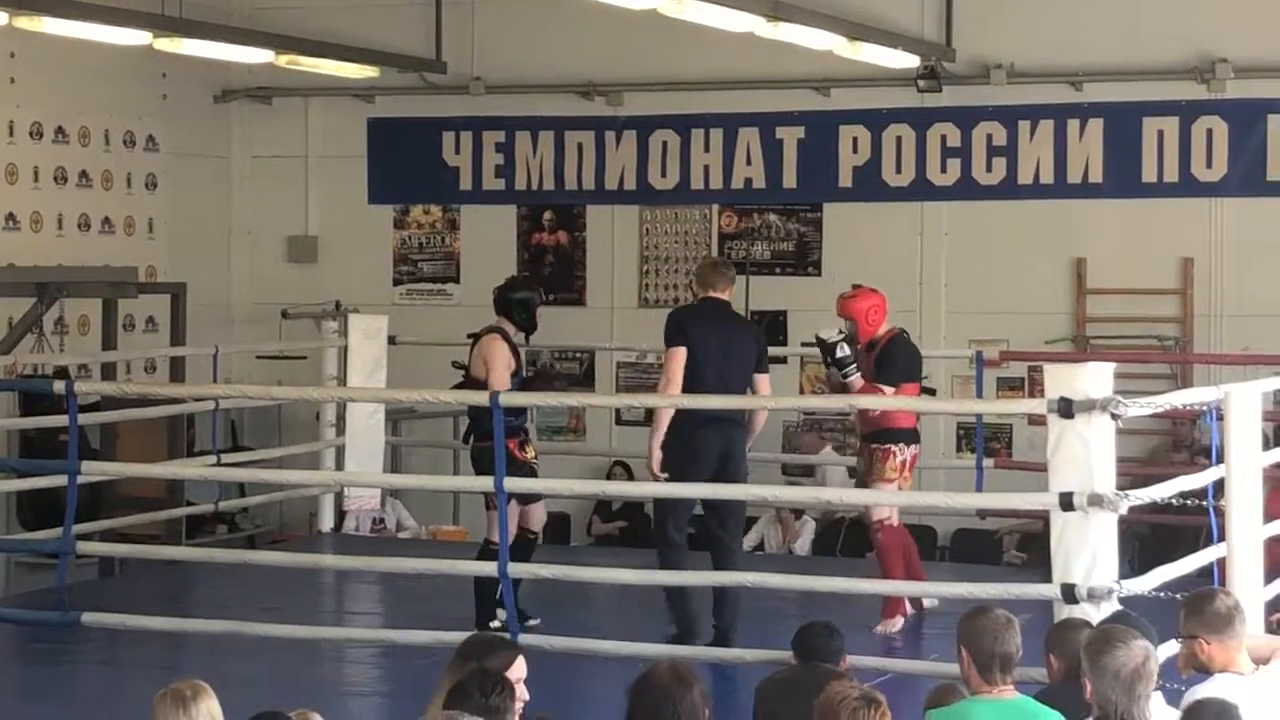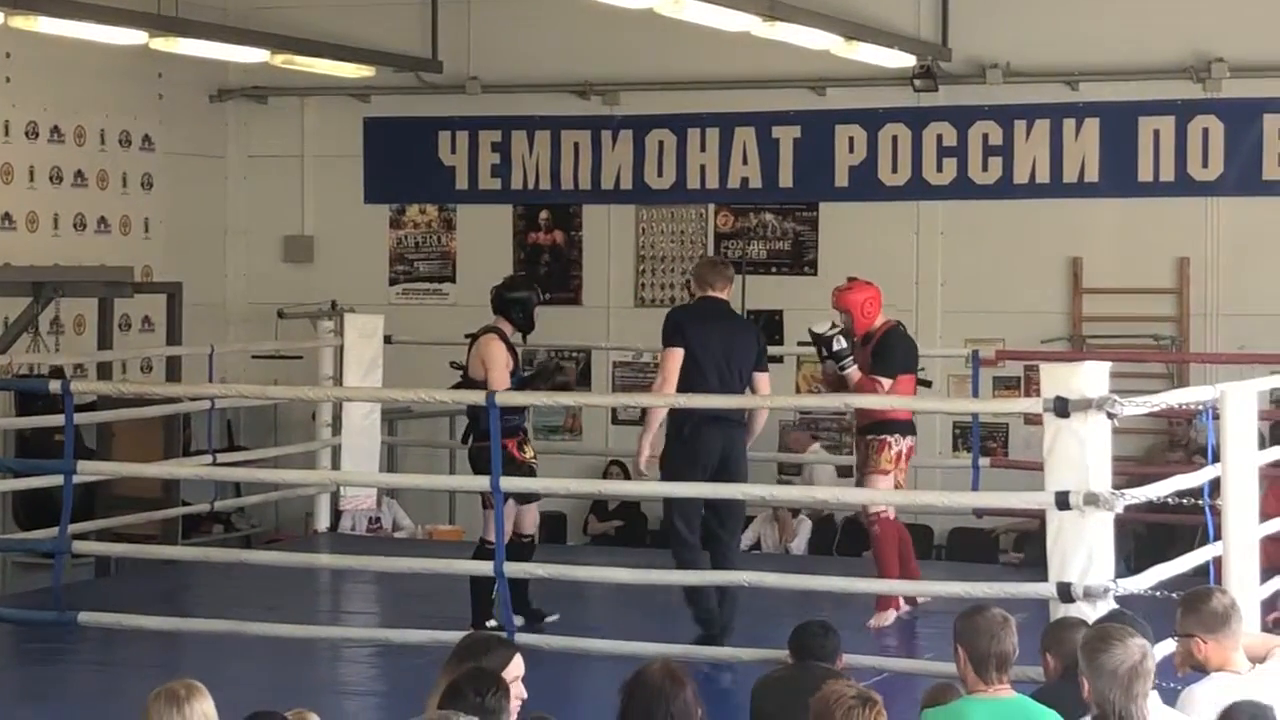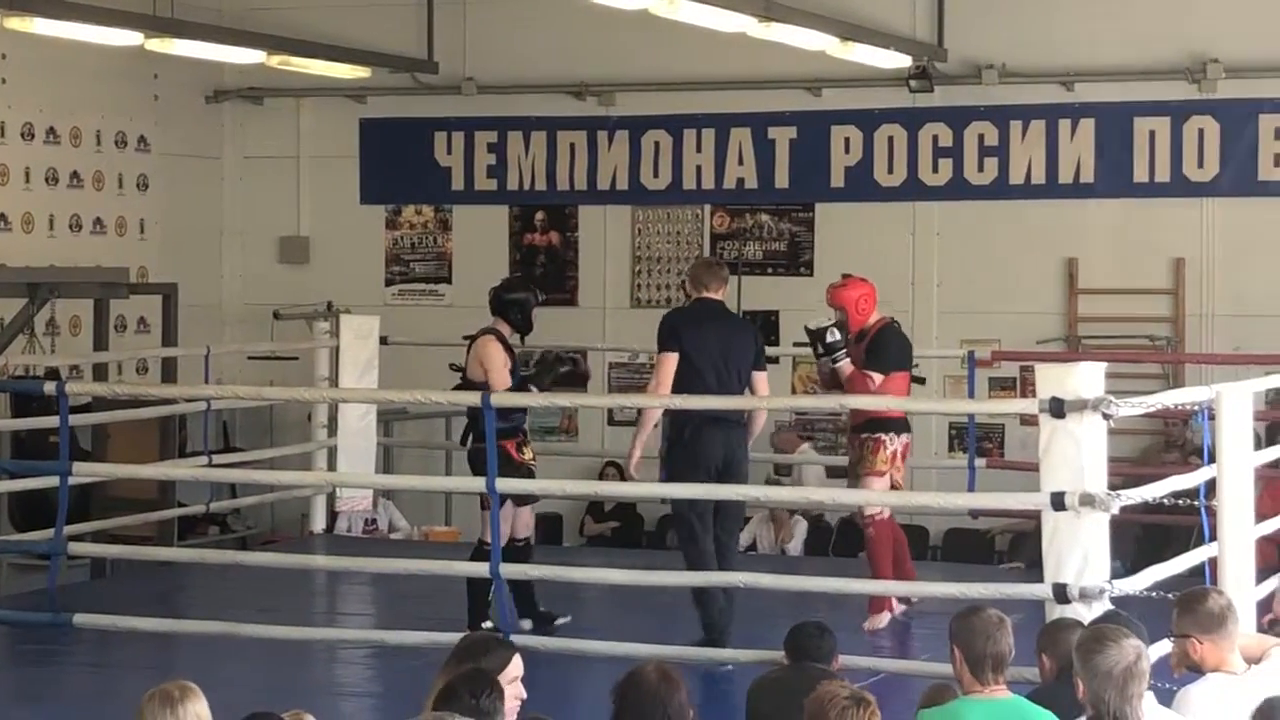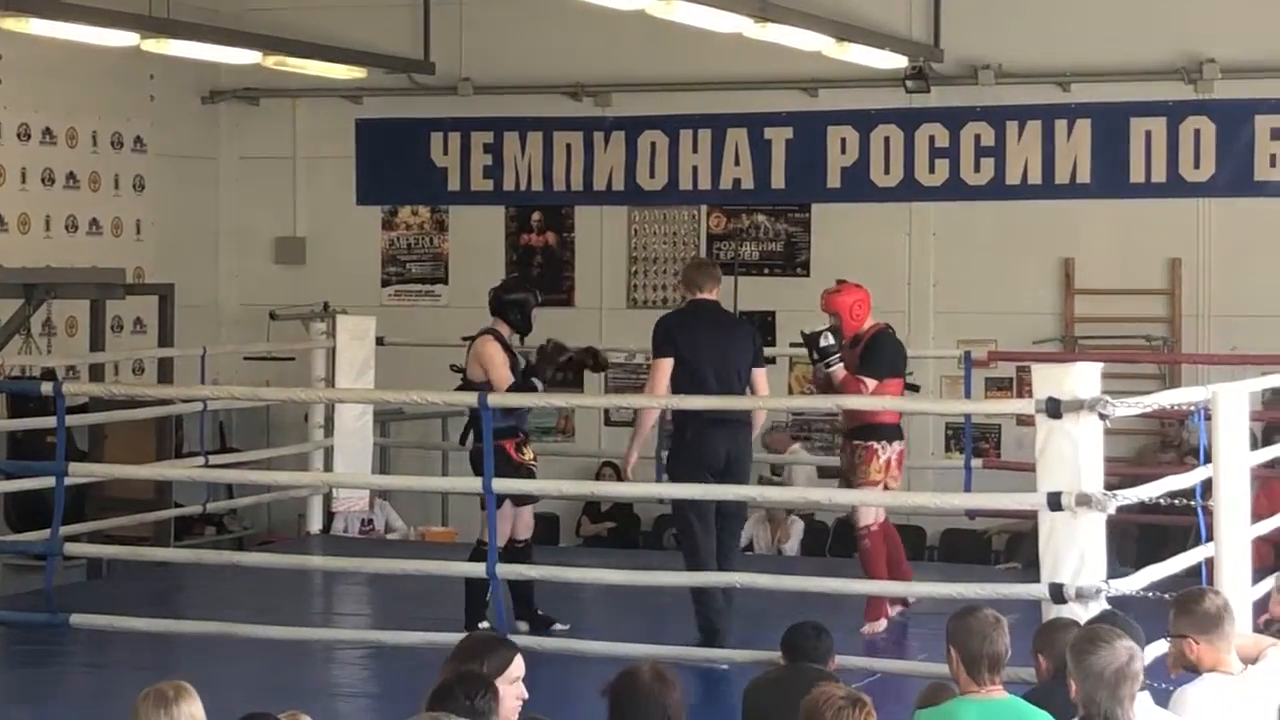
dt=0.1s
person 1, frame 1
left shoulder: (683, 318)
right shoulder: (750, 331)
left elbow: (672, 382)
right elbow: (762, 403)
left wrist: (655, 441)
left hip: (691, 434)
right hip: (731, 438)
left knee: (671, 531)
right knee: (726, 541)
left ankle: (686, 628)
right ankle: (725, 635)
person 1, frame 2
left shoulder: (681, 318)
right shoulder: (749, 330)
left elbow: (667, 383)
right elbow: (763, 403)
left wrist: (646, 439)
left hip: (692, 434)
right hip: (732, 438)
left knee: (684, 534)
right knee: (726, 539)
left ankle: (711, 626)
right ankle: (721, 633)
person 1, frame 3
left shoulder: (677, 321)
right shoulder: (747, 330)
left elbow: (661, 387)
right elbow: (762, 402)
left wrist: (637, 443)
left hip: (692, 437)
right hip: (733, 439)
left knee: (697, 539)
right knee: (725, 541)
left ankle: (717, 637)
right ankle: (720, 632)
person 1, frame 4
left shoulder: (672, 325)
right shoulder: (744, 329)
left elbow: (656, 392)
right elbow: (762, 398)
left wrist: (634, 448)
left hip: (695, 439)
right hip: (736, 440)
left knee: (698, 540)
right knee: (728, 540)
left ankle: (713, 638)
right ankle: (720, 632)
person 2, frame 1
left shoulder: (498, 341)
right shoulder: (495, 344)
right elbow: (504, 404)
left wrist: (530, 385)
right wrist: (535, 391)
left hip: (511, 448)
right hip: (499, 449)
left knee: (534, 522)
right knee: (500, 537)
left ankle: (504, 603)
right ankle: (486, 621)
person 2, frame 2
left shoulder: (495, 341)
right shoulder: (492, 344)
right elbow: (502, 403)
left wrist: (538, 381)
right wrist: (538, 384)
left hip: (509, 447)
right hip: (497, 449)
left knee: (526, 528)
right knee: (497, 537)
left ankle: (521, 607)
right ankle: (481, 621)
person 2, frame 3
left shoulder: (498, 343)
right shoulder: (489, 344)
right elbow: (510, 401)
left wrist: (554, 372)
right wrist: (543, 377)
left hip: (511, 449)
right hip: (497, 450)
left knee: (522, 532)
right knee: (495, 538)
left ankle: (530, 612)
right ankle: (478, 621)
person 2, frame 4
left shoulder: (499, 344)
right shoulder: (487, 345)
left elbow: (518, 382)
right elbow: (512, 397)
left wrist: (571, 359)
right wrist: (543, 367)
left hip: (511, 449)
right hip: (497, 451)
left knee: (521, 533)
right knee: (495, 538)
left ankle: (527, 614)
right ankle: (474, 621)
person 3, frame 1
left shoulder: (898, 349)
right shoulder: (868, 348)
right elbow: (842, 391)
left wrist: (848, 366)
right wrist: (831, 361)
left hip: (895, 443)
right hip: (873, 442)
left knee: (879, 517)
right knee: (889, 521)
left ankle: (896, 605)
person 3, frame 2
left shoulder: (894, 341)
right shoulder: (863, 340)
left elbow: (873, 394)
right elbow: (838, 386)
left wrist: (844, 359)
right wrist: (827, 354)
left hip: (891, 435)
right hip: (869, 434)
left knee: (875, 511)
right knee: (885, 515)
left ankle: (889, 599)
person 3, frame 3
left shoulder: (888, 337)
right shoulder: (858, 337)
left elbow: (864, 388)
right elbow: (833, 385)
left wrist: (837, 353)
right wrist: (822, 351)
left hip: (885, 433)
right hip: (862, 433)
left knee: (871, 513)
right knee: (881, 516)
left ankle: (882, 602)
person 3, frame 4
left shoulder: (883, 343)
right shoulder: (853, 342)
left elbow: (857, 393)
right elbow: (829, 389)
left wrist: (831, 358)
right wrist: (817, 356)
left hip: (879, 440)
right hip: (856, 439)
left knee: (864, 522)
right knee: (876, 519)
left ankle: (879, 608)
right ankle: (902, 586)
